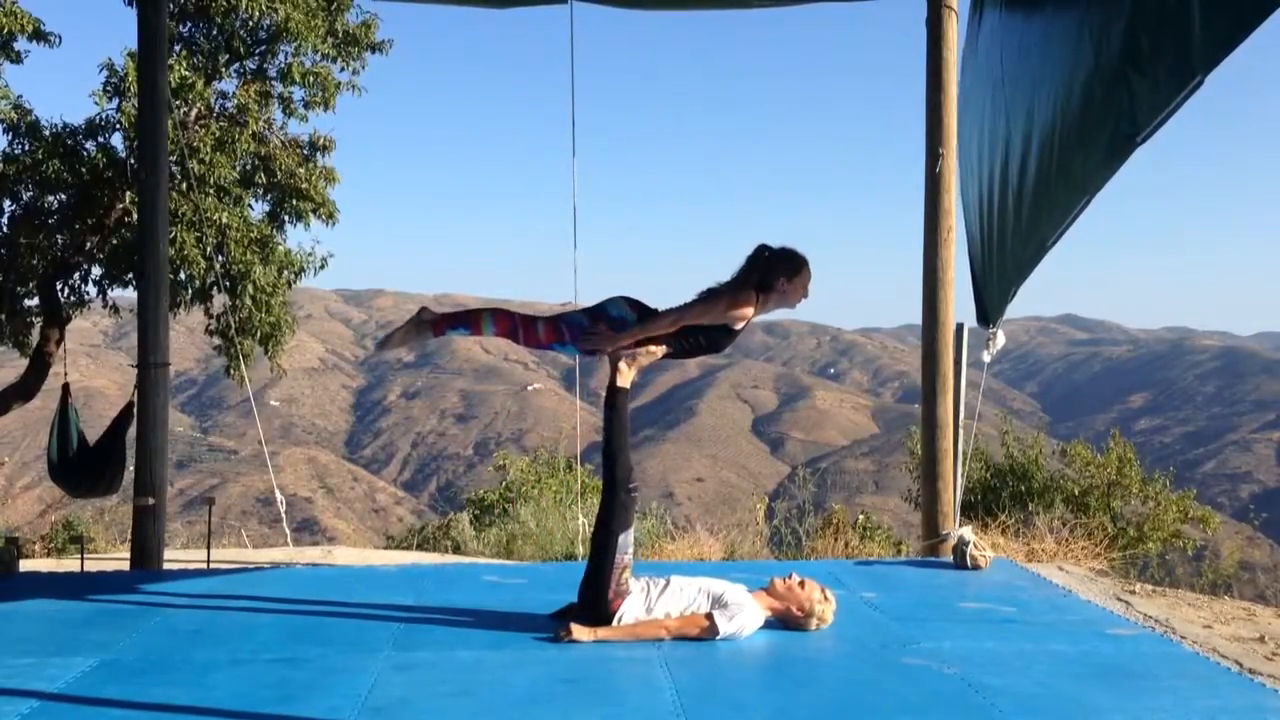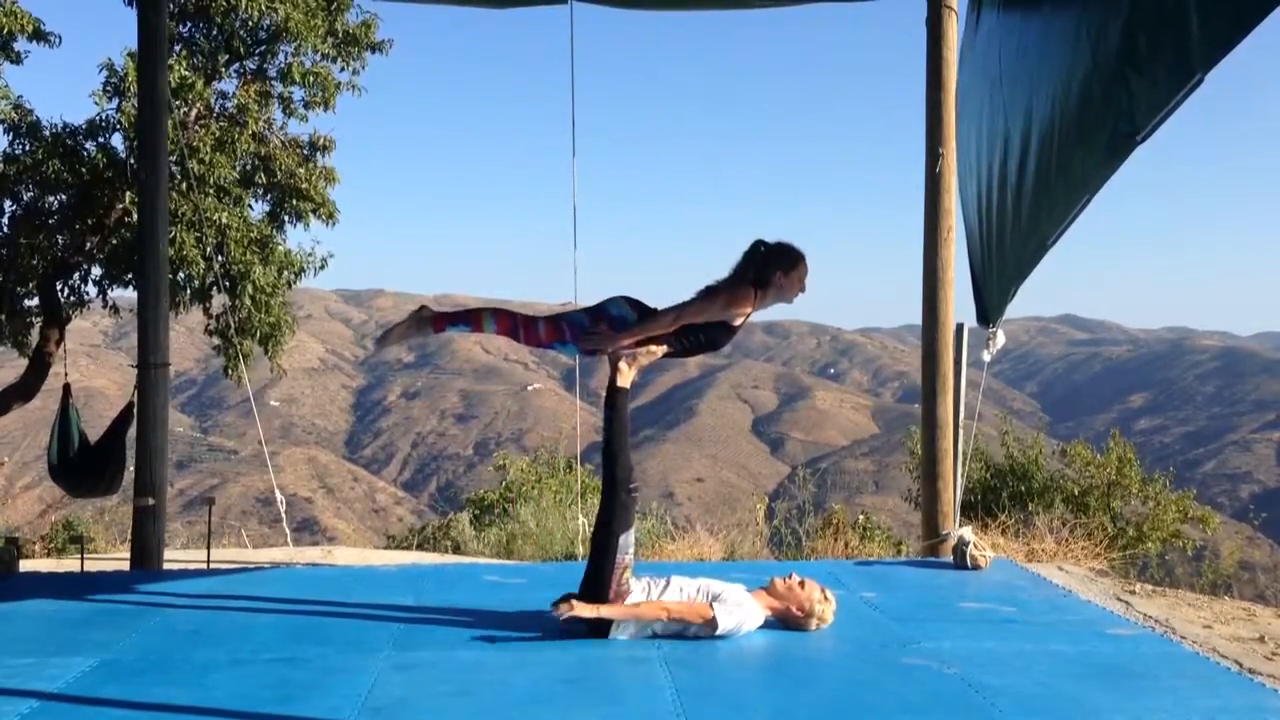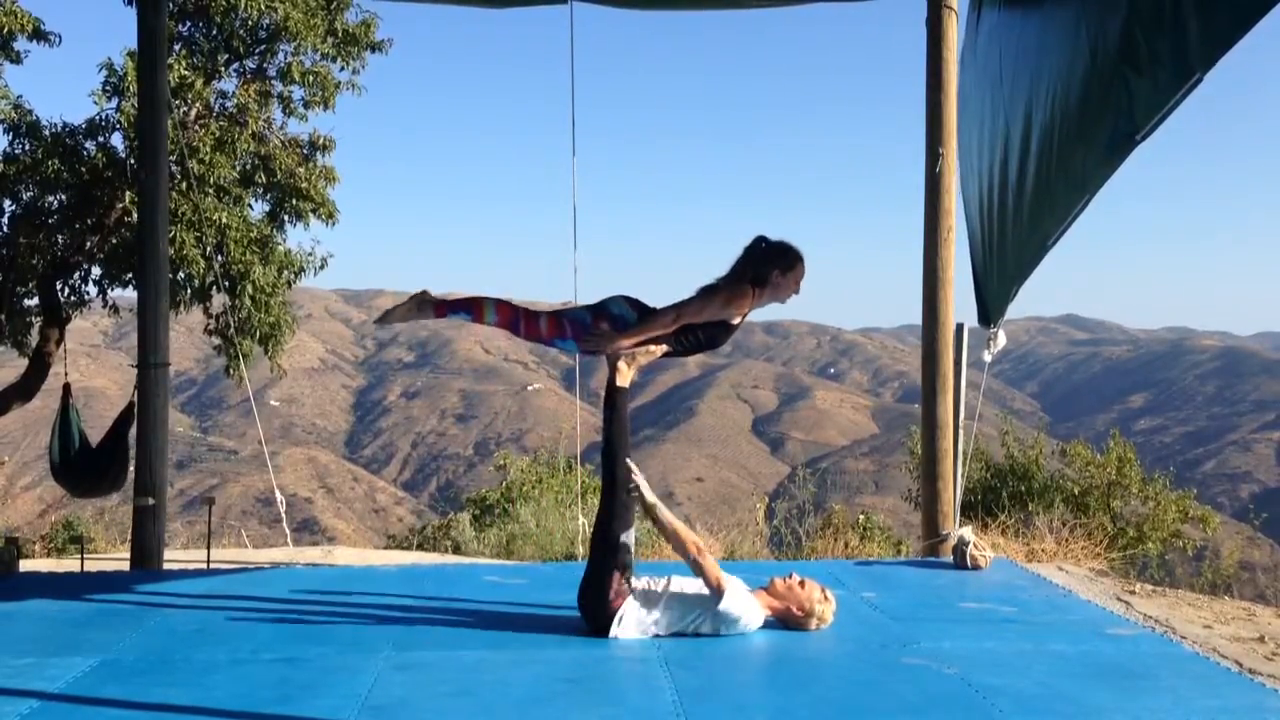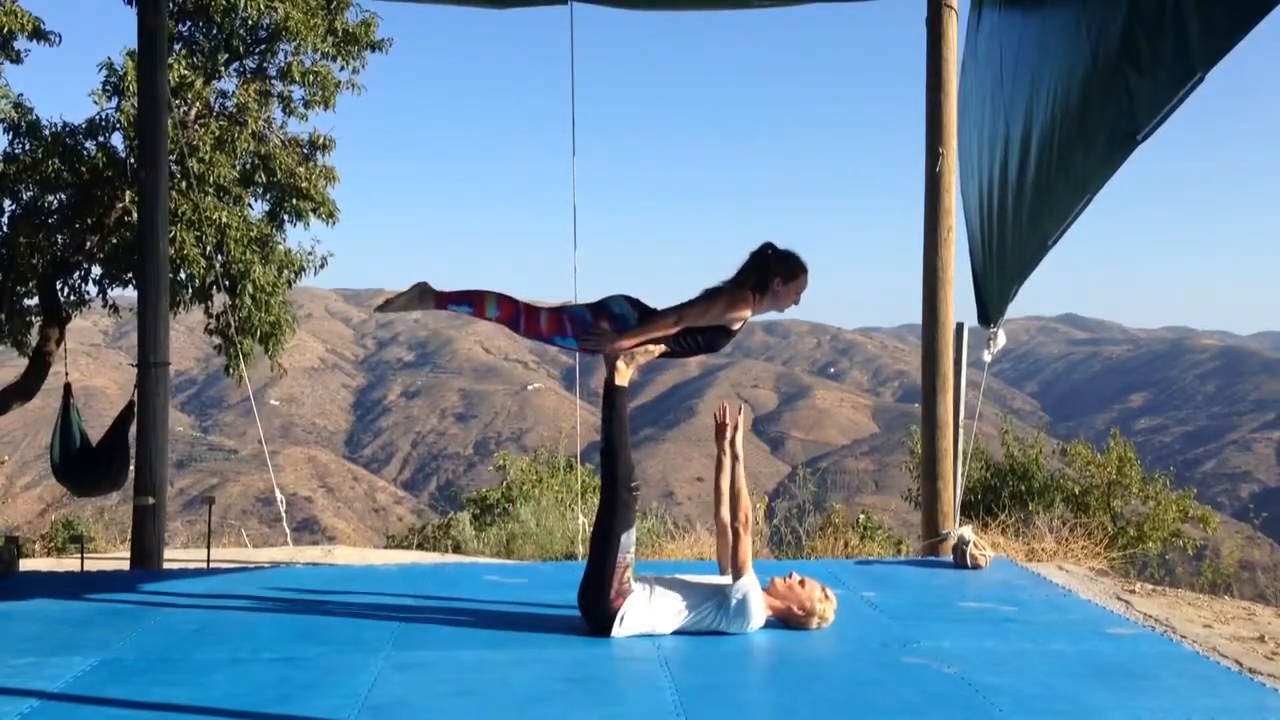
dt=0.3s
person 1, frame 1
left shoulder: (741, 298)
right shoulder: (743, 306)
right elbow: (679, 318)
left wrist: (624, 340)
right wrist: (623, 340)
left hip: (626, 322)
right hip: (625, 324)
left knee: (530, 329)
right knee: (527, 330)
left ankle: (434, 321)
right ankle: (428, 328)
person 1, frame 2
left shoulder: (738, 294)
right shoulder: (743, 301)
right elbow: (679, 316)
left wrist: (626, 340)
right wrist: (624, 341)
left hip: (627, 324)
right hip: (624, 326)
left knee: (531, 331)
right knee: (527, 330)
left ankle: (432, 320)
right ankle: (428, 324)
person 1, frame 3
left shoulder: (736, 293)
right shoulder: (740, 299)
right elbow: (678, 316)
left wrist: (626, 341)
right wrist: (624, 341)
left hip: (626, 323)
right hip: (624, 324)
left knee: (529, 324)
right knee: (526, 322)
left ankle: (432, 307)
right ankle: (428, 309)
person 1, frame 4
left shoulder: (735, 298)
right shoulder: (741, 306)
right elbow: (679, 318)
left wrist: (625, 340)
right wrist: (623, 342)
left hip: (624, 322)
right hip: (620, 325)
left knee: (529, 321)
right knee: (525, 319)
left ankle: (431, 298)
right ankle: (429, 299)
person 2, frame 1
left shoulder: (744, 618)
right shoulder: (742, 599)
left elbow: (668, 628)
left wrist: (594, 632)
left hip: (613, 611)
right hip: (619, 603)
left knee: (620, 499)
left ankle: (621, 380)
person 2, frame 2
left shoulder: (743, 616)
right shoulder: (740, 600)
left elbow: (670, 610)
left wrist: (596, 610)
left hip: (610, 620)
right hip: (614, 603)
left knee: (621, 500)
left ankle: (622, 380)
person 2, frame 3
left shoulder: (744, 613)
right shoulder: (741, 598)
left elbow: (698, 553)
right elbow: (697, 556)
left wrist: (652, 501)
right wrist: (651, 503)
left hip: (611, 612)
right hip: (617, 608)
left knee: (620, 499)
left ankle: (621, 378)
person 2, frame 4
left shoulder: (749, 612)
right shoulder: (740, 596)
left elbow: (742, 525)
right elbow: (725, 519)
left wrist: (737, 456)
right wrist: (724, 451)
left hip: (611, 612)
right hip: (611, 608)
left knee: (622, 498)
left ankle: (620, 379)
